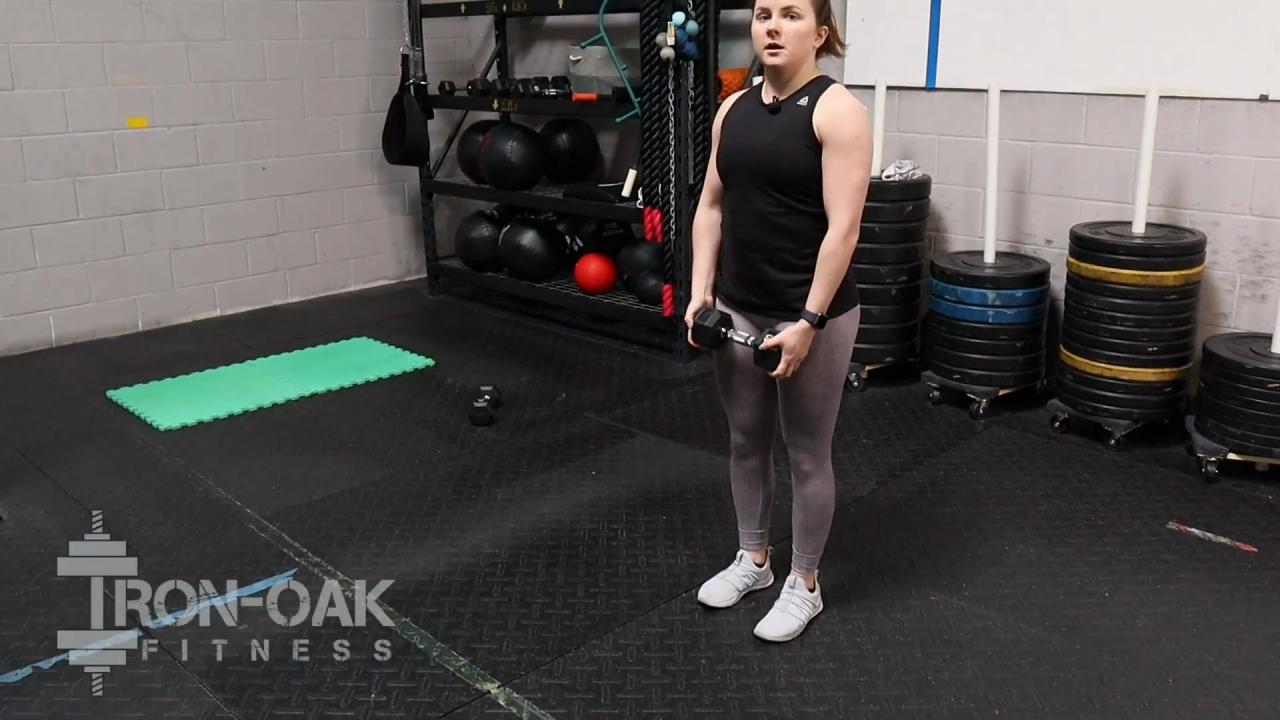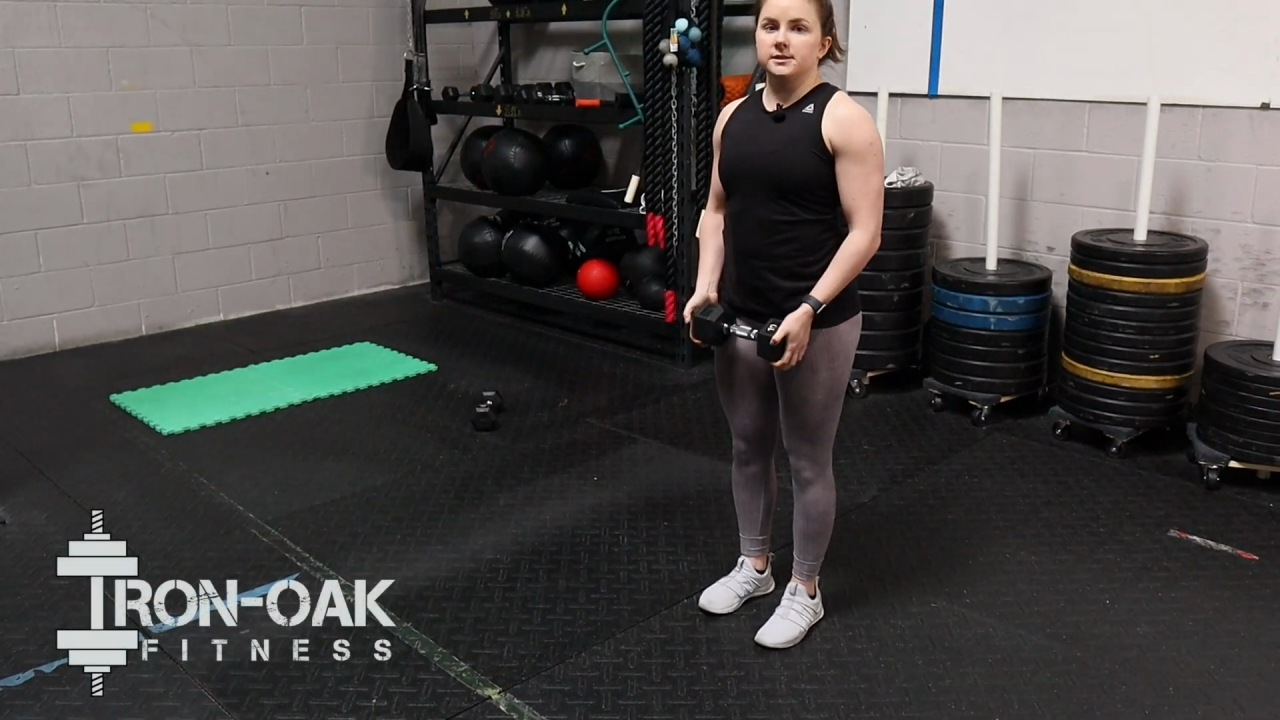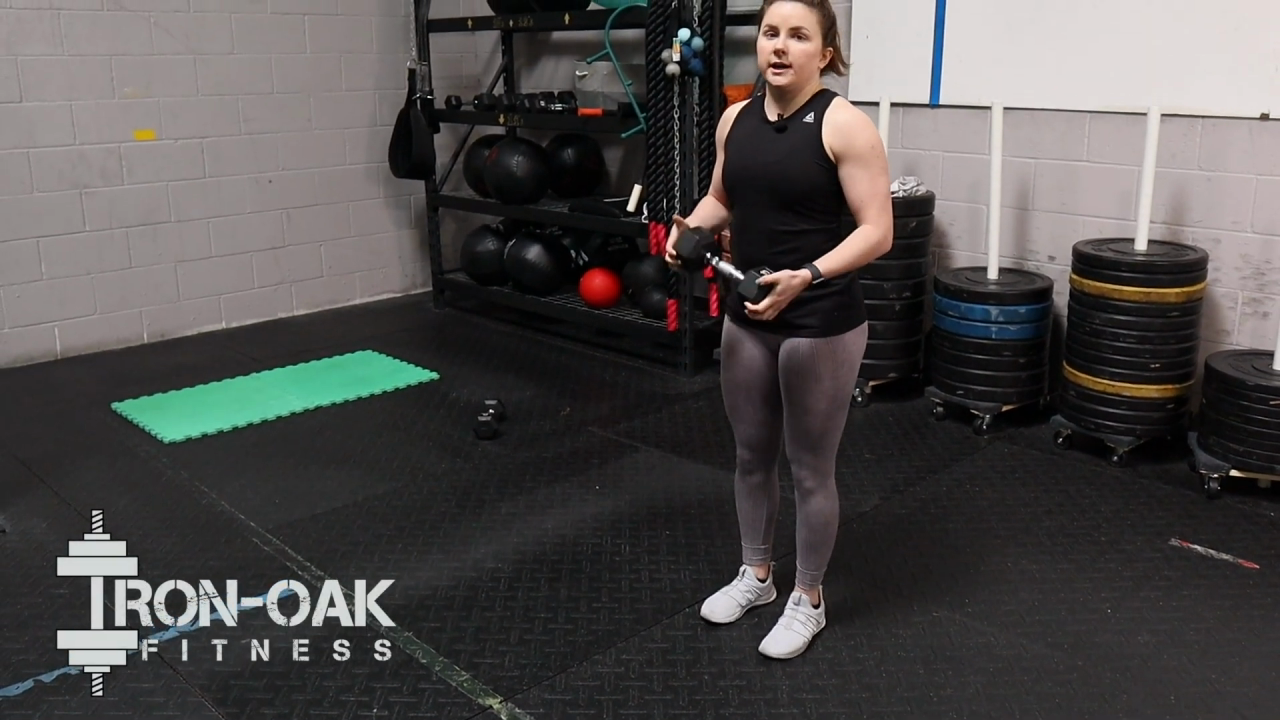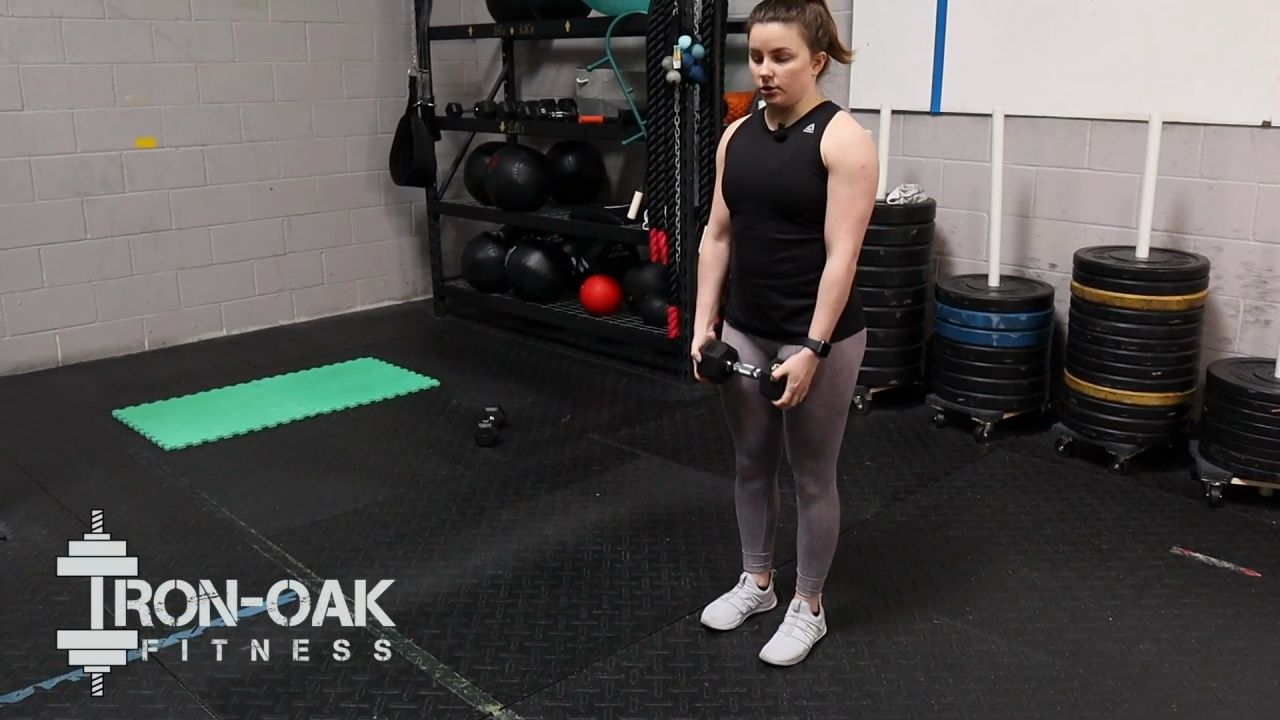
dt=0.7s
person 1, frame 1
left shoulder: (837, 110)
right shoulder: (734, 108)
left elbow: (843, 228)
right elbow: (712, 206)
left wrist: (808, 323)
right wrist: (701, 290)
left hip: (812, 312)
right hip: (740, 306)
left knee: (806, 453)
right knee: (746, 439)
left ankle: (804, 584)
right ankle: (752, 559)
person 1, frame 2
left shoulder: (843, 118)
right shoulder: (733, 115)
left elbow: (865, 231)
left wrist: (809, 309)
right wrist: (706, 285)
left hip: (816, 319)
right hip: (743, 313)
left knee: (807, 459)
right knee: (747, 446)
left ankle: (804, 591)
right ankle: (753, 565)
person 1, frame 3
left shoulder: (844, 124)
right shoulder: (736, 119)
left elbow: (878, 230)
left wrist: (806, 275)
right wrist: (693, 226)
left hip: (822, 326)
right hip: (747, 317)
left knee: (810, 468)
right knee: (751, 455)
left ankle: (808, 600)
right ankle: (755, 574)
person 1, frame 4
left shoulder: (843, 138)
right shoulder: (737, 135)
left elbow: (842, 256)
right elbow: (718, 235)
left wrist: (812, 351)
right wrist: (704, 323)
left hip: (817, 336)
right hip: (746, 330)
left knee: (811, 475)
right knee: (751, 462)
left ankle: (808, 608)
right ankle: (756, 581)
